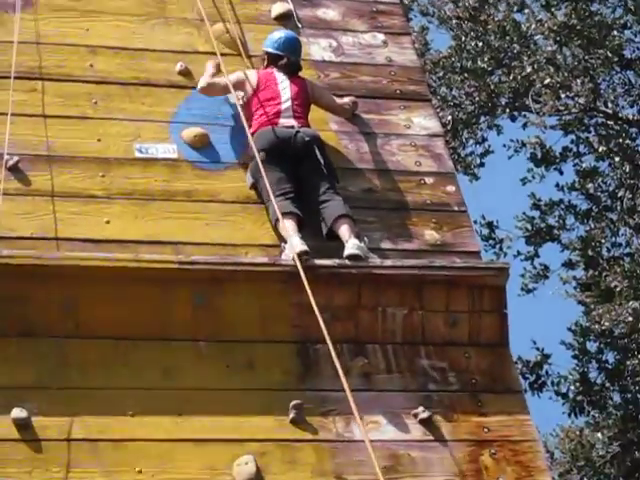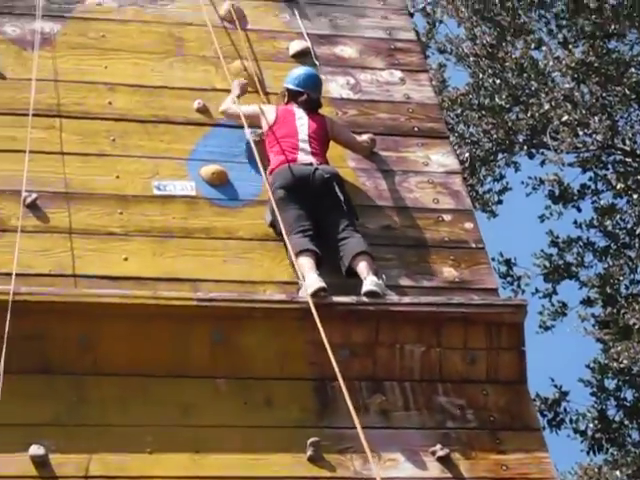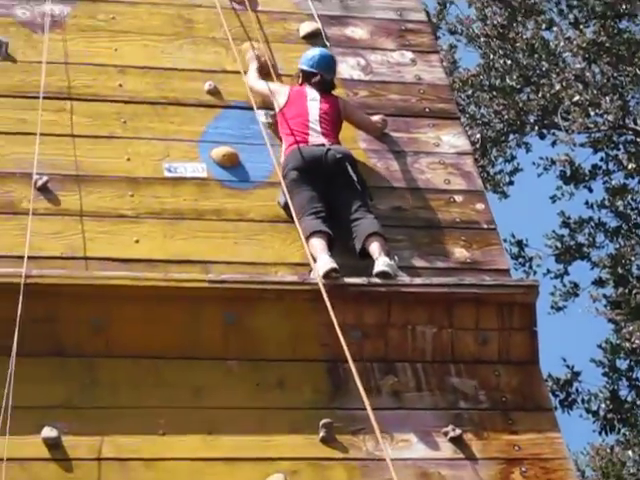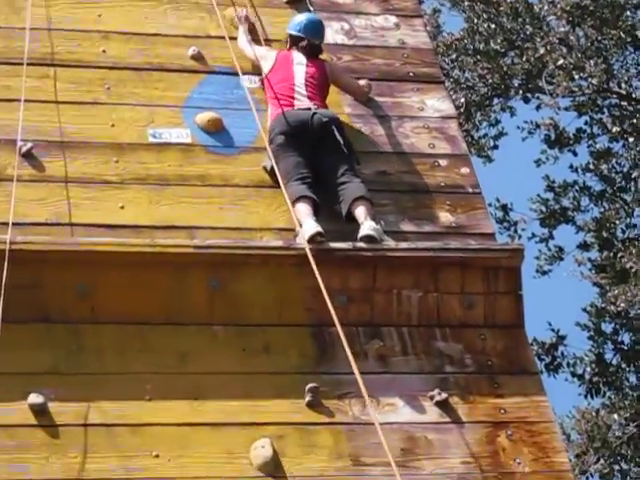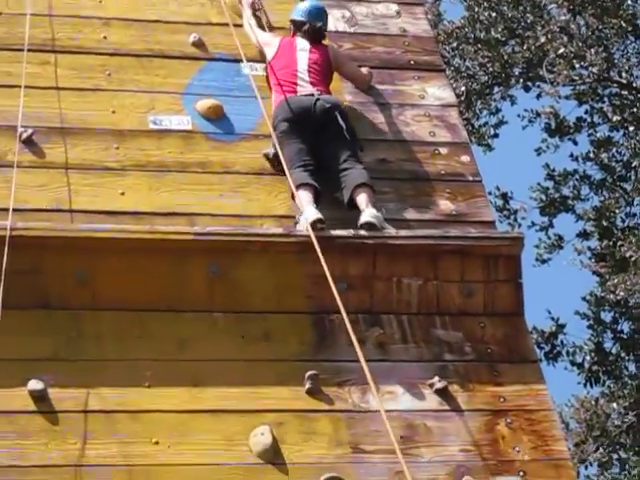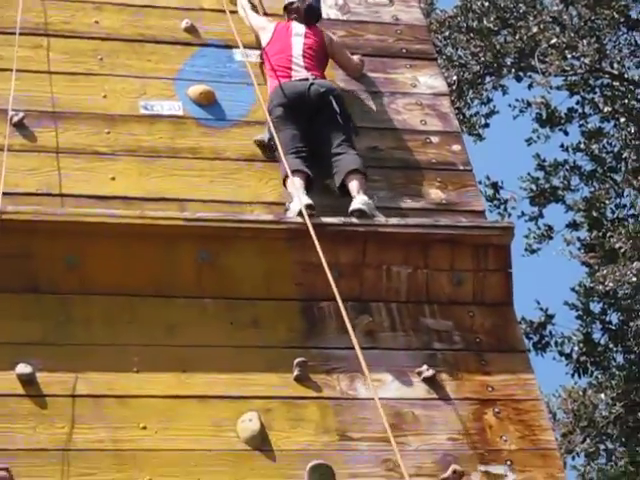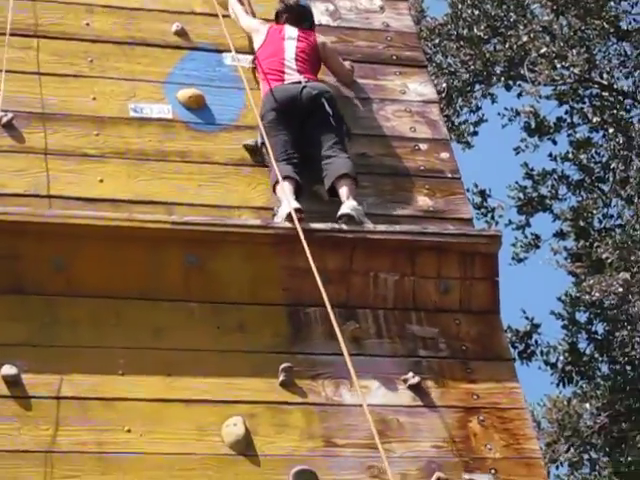
dt=0.1s
person 1, frame 1
left shoulder: (251, 77)
right shoulder: (306, 85)
left elbow: (205, 86)
right elbow: (345, 109)
left wrist: (211, 68)
right wrist: (349, 102)
left hip: (269, 139)
right hip: (306, 139)
left knee: (280, 195)
right knee: (326, 193)
left ankle: (294, 240)
right ankle: (352, 240)
person 1, frame 2
left shoulder: (269, 112)
right shoulder: (325, 122)
left elbow: (226, 109)
right elbow: (363, 146)
left wrist: (236, 91)
right wrist: (367, 139)
left hip: (287, 177)
right hip: (325, 176)
left knee: (298, 232)
right knee: (345, 230)
left ankle: (311, 277)
right ankle: (370, 277)
person 1, frame 3
left shoulder: (282, 92)
right shoulder: (338, 102)
left elbow: (252, 80)
right elbow: (376, 128)
left wrist: (254, 64)
right wrist: (379, 120)
left hip: (300, 158)
right hip: (337, 156)
left knee: (310, 214)
right knee: (358, 212)
left ankle: (323, 258)
right ankle: (382, 258)
person 1, frame 4
left shoulder: (269, 56)
right shoulder: (326, 66)
left elbow: (243, 43)
right elbow: (361, 92)
left wrist: (243, 25)
right wrist: (364, 84)
left hip: (286, 123)
right hip: (324, 120)
left knee: (296, 178)
right knee: (345, 175)
left ankle: (308, 223)
right ankle: (367, 222)
person 1, frame 5
left shoulder: (274, 42)
right shoulder: (329, 51)
left elbow: (250, 27)
right elbow: (363, 81)
right wrist: (365, 72)
left hip: (290, 107)
right hip: (326, 106)
left knee: (299, 165)
right knee: (347, 161)
left ankle: (309, 211)
right ankle: (368, 208)
person 1, frame 6
left shoulder: (269, 28)
right shoulder: (325, 37)
right elbow: (355, 69)
right wrist: (357, 60)
left hip: (285, 94)
right hip: (322, 91)
left knee: (293, 152)
right knee: (341, 147)
left ankle: (299, 198)
right ankle: (360, 196)
person 1, frame 7
left shoulder: (262, 30)
right shoulder: (318, 40)
right elbow: (347, 77)
right wrist: (349, 67)
left hip: (277, 97)
right hip: (315, 93)
left knee: (284, 159)
right knee: (333, 152)
left ankle: (289, 201)
right ankle: (349, 201)
